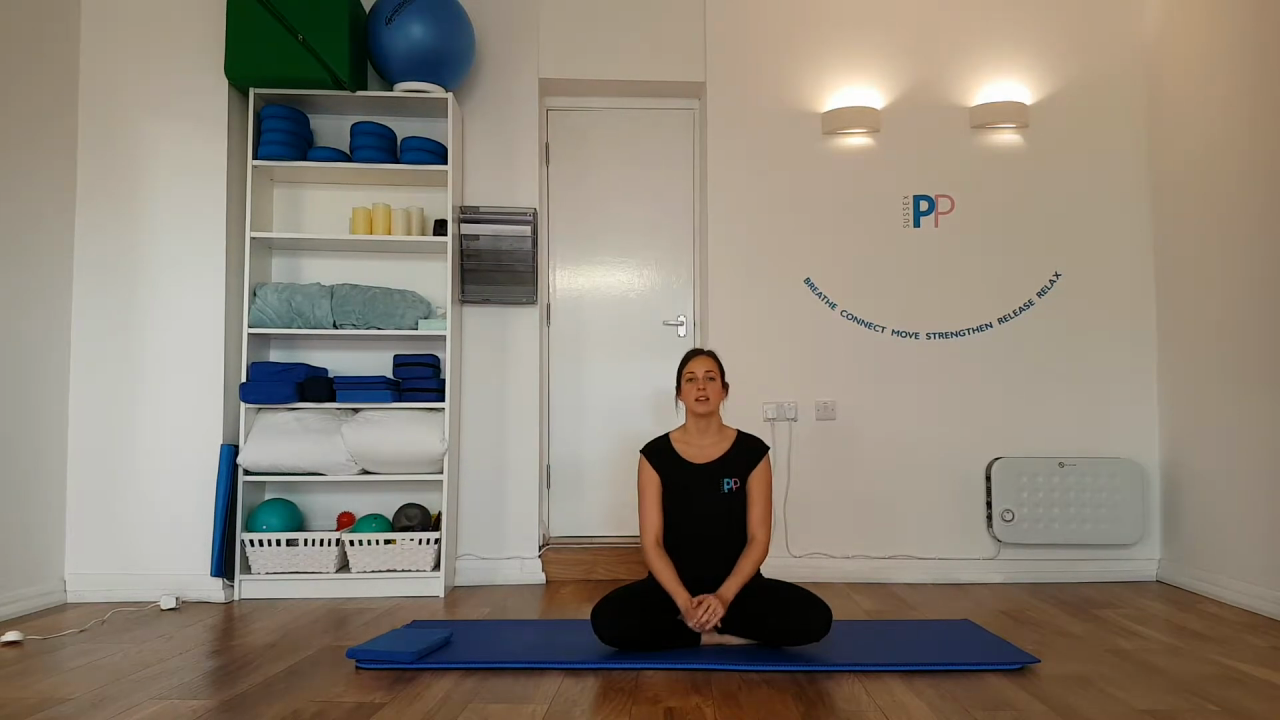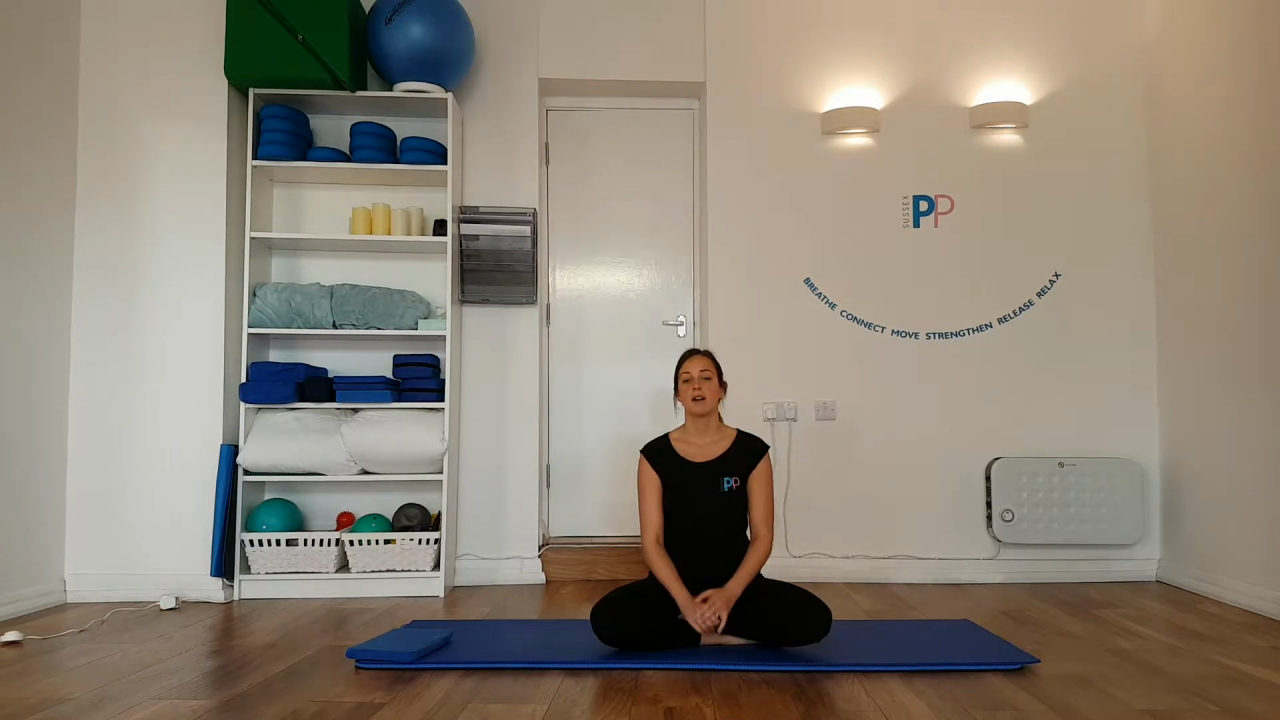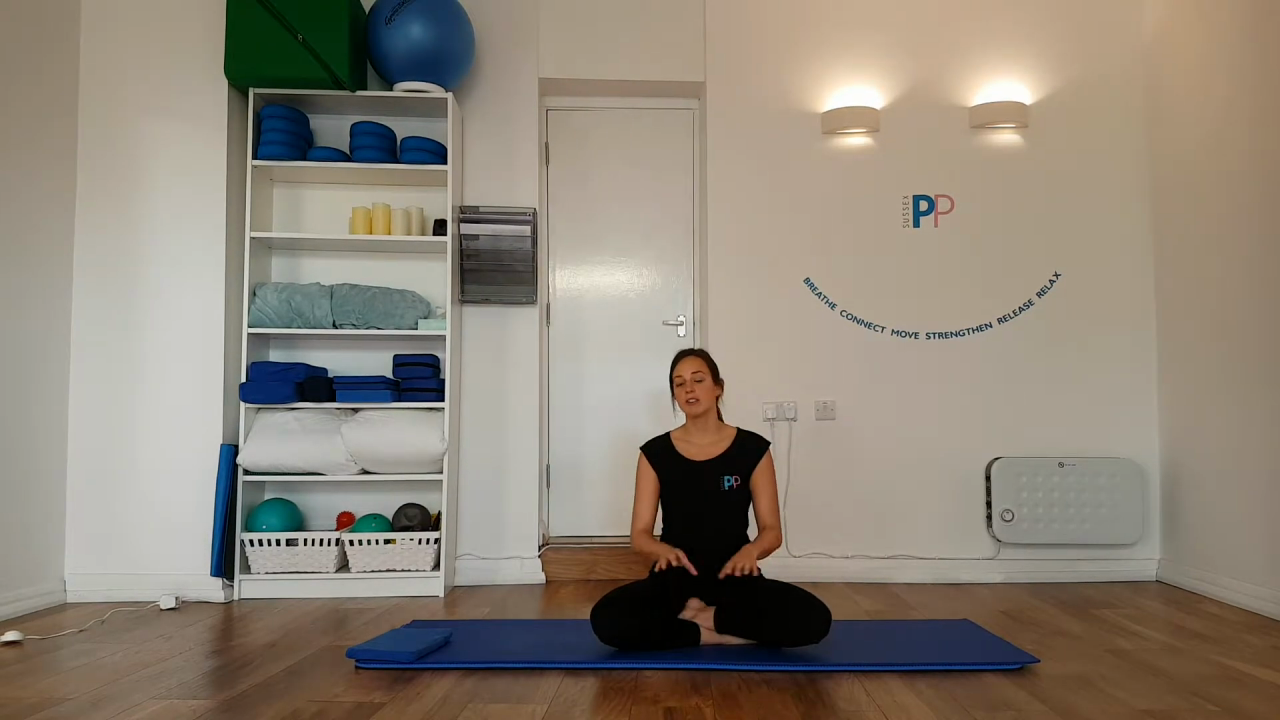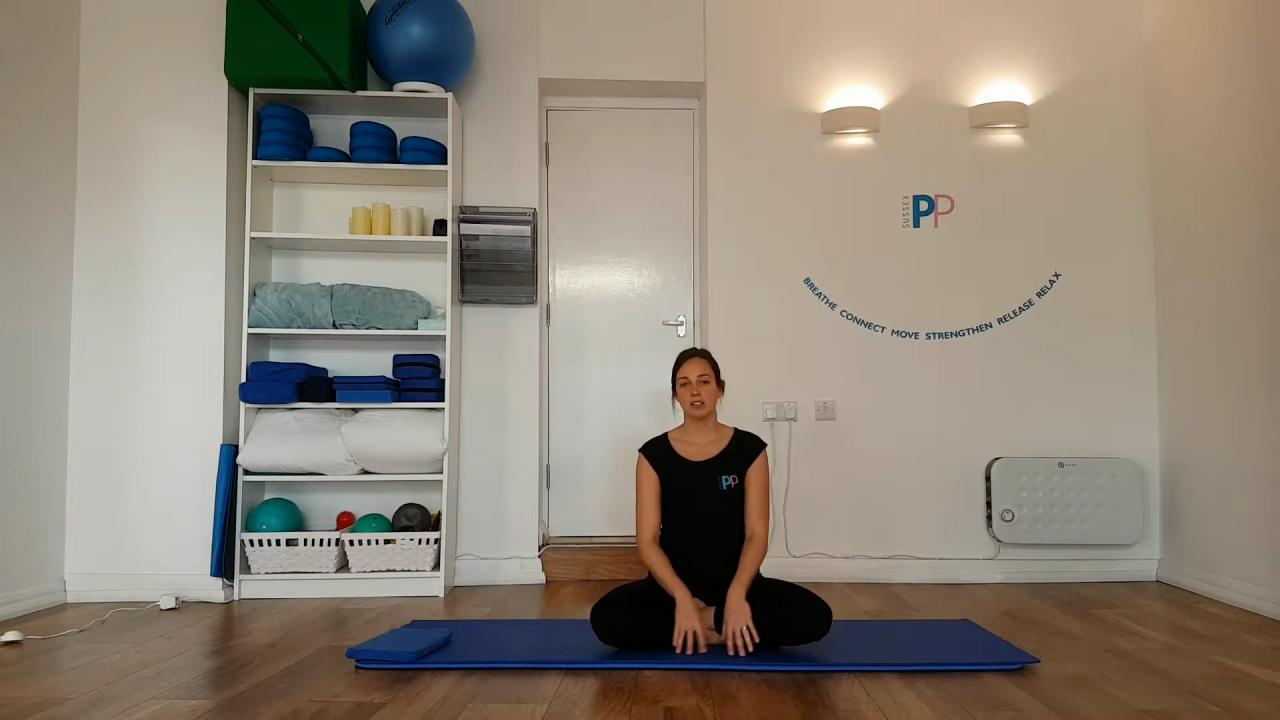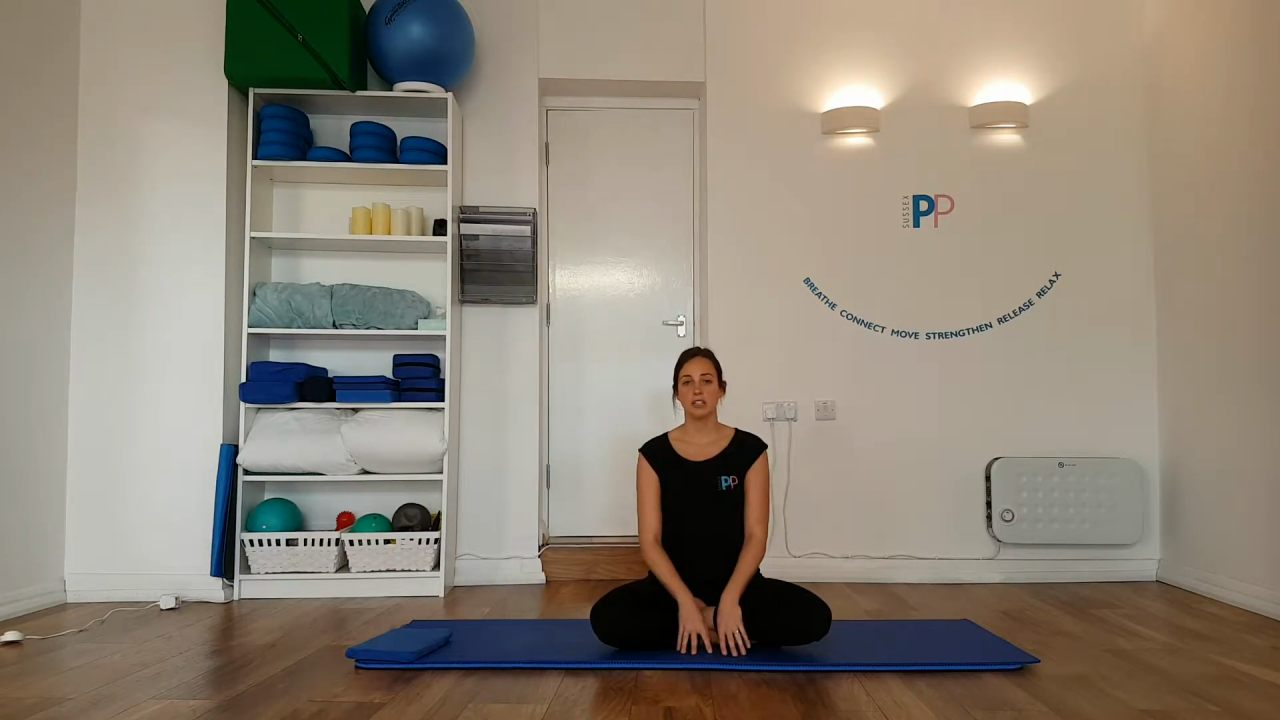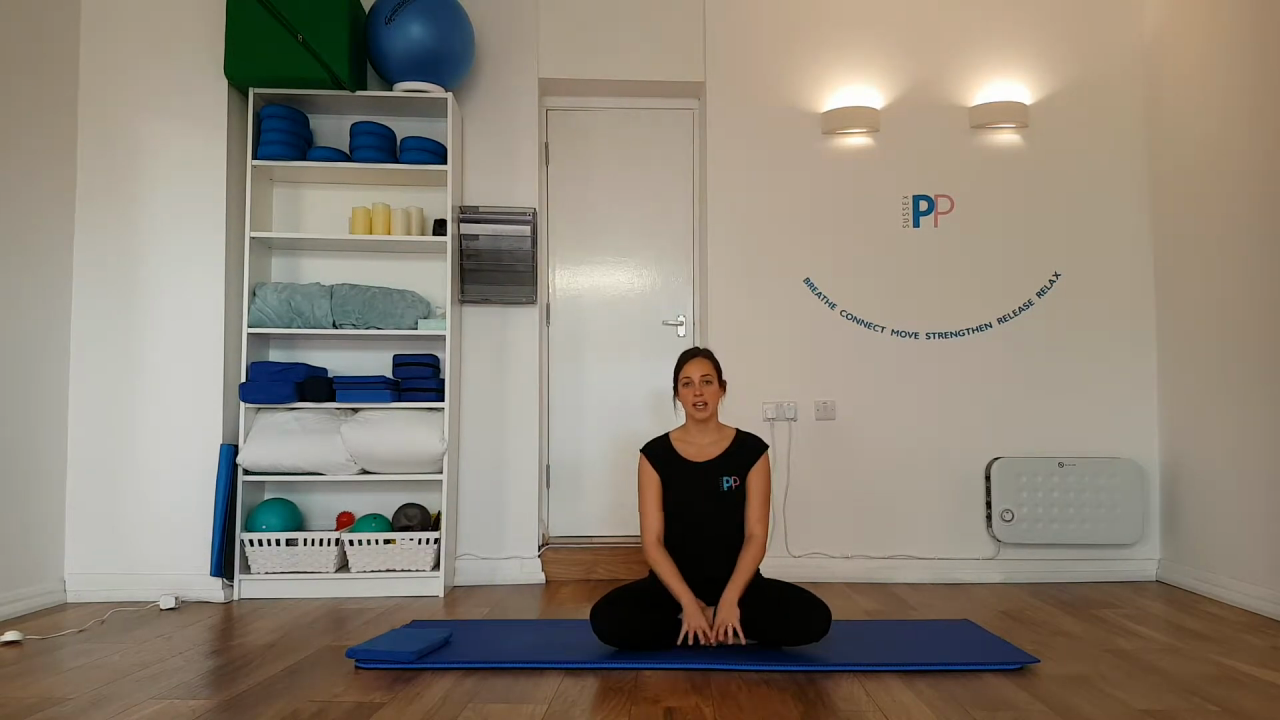
dt=0.3s
person 1, frame 1
left shoulder: (752, 452)
right shoulder: (655, 455)
left elbow: (758, 538)
right elbow: (651, 542)
left wrist: (724, 596)
right wrist: (685, 602)
left hip: (736, 583)
right hip: (673, 583)
left knee: (816, 617)
right knee: (606, 619)
left ankle: (707, 625)
right ankle: (730, 634)
person 1, frame 2
left shoulder: (752, 451)
right shoulder: (655, 455)
left elbow: (763, 536)
right elbow: (652, 541)
left wrist: (731, 593)
right wrist: (684, 600)
left hip: (736, 583)
right hip: (673, 583)
left knee: (815, 618)
right knee: (606, 619)
left ankle: (700, 623)
right ankle: (730, 632)
person 1, frame 3
left shoulder: (753, 449)
right shoulder: (655, 453)
left elbow: (772, 528)
right elbow: (640, 534)
left wrist: (749, 551)
right wrist: (664, 548)
left hip: (734, 582)
right hip: (676, 583)
left knee: (815, 619)
right knee: (606, 619)
left ankle: (695, 617)
right ankle: (729, 633)
person 1, frame 4
left shoulder: (749, 448)
right shoulder: (654, 454)
left elbow: (758, 532)
right elbow: (646, 539)
left wrist: (736, 594)
right wrist: (680, 596)
left hip: (734, 580)
right hip: (674, 582)
left knee: (815, 617)
right knee: (606, 618)
left ankle: (696, 623)
right ankle: (728, 632)
person 1, frame 5
left shoulder: (750, 449)
right shoulder: (654, 454)
left elbow: (756, 536)
right elbow: (650, 541)
left wrist: (730, 599)
right wrist: (685, 602)
left hip: (735, 581)
right hip: (673, 582)
left knee: (815, 618)
right knee: (606, 618)
left ankle: (705, 618)
right ankle: (728, 632)
person 1, frame 6
left shoulder: (751, 450)
right shoulder: (655, 454)
left elbow: (756, 536)
right elbow: (652, 541)
left wrist: (730, 600)
right wrist: (688, 602)
left hip: (735, 581)
right hip: (674, 583)
left knee: (815, 618)
right knee: (605, 619)
right ankle: (733, 631)
